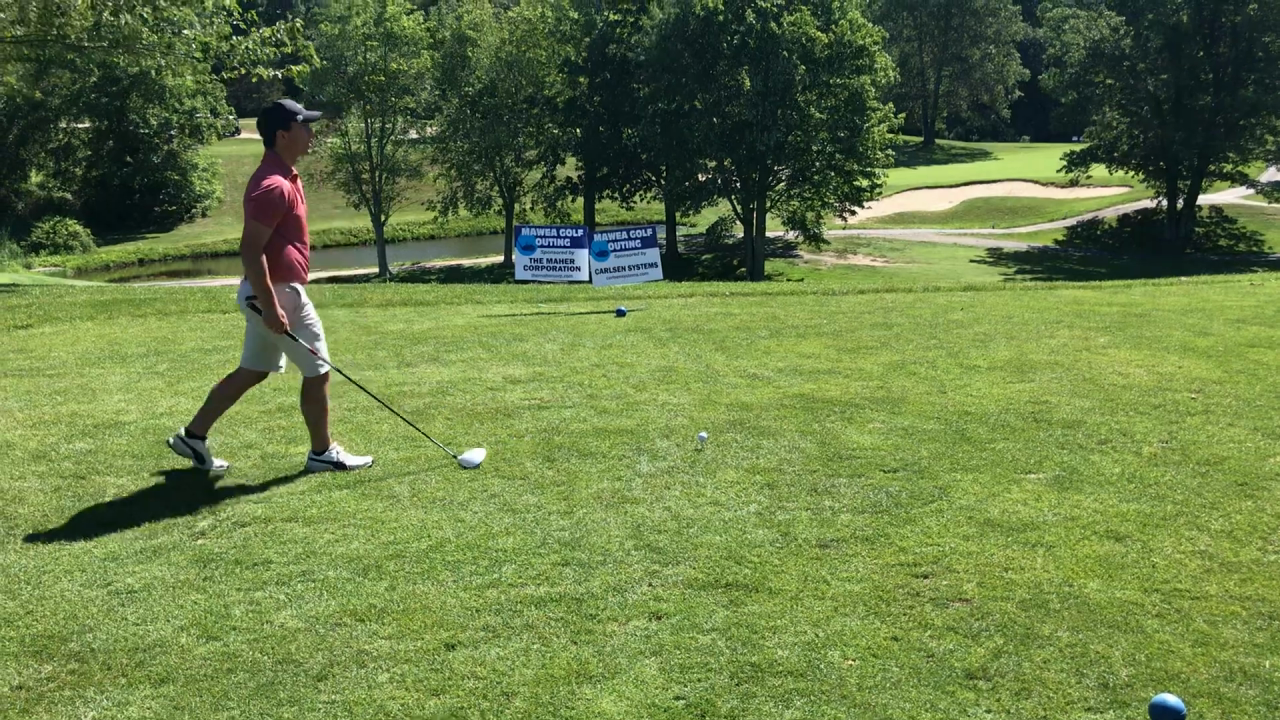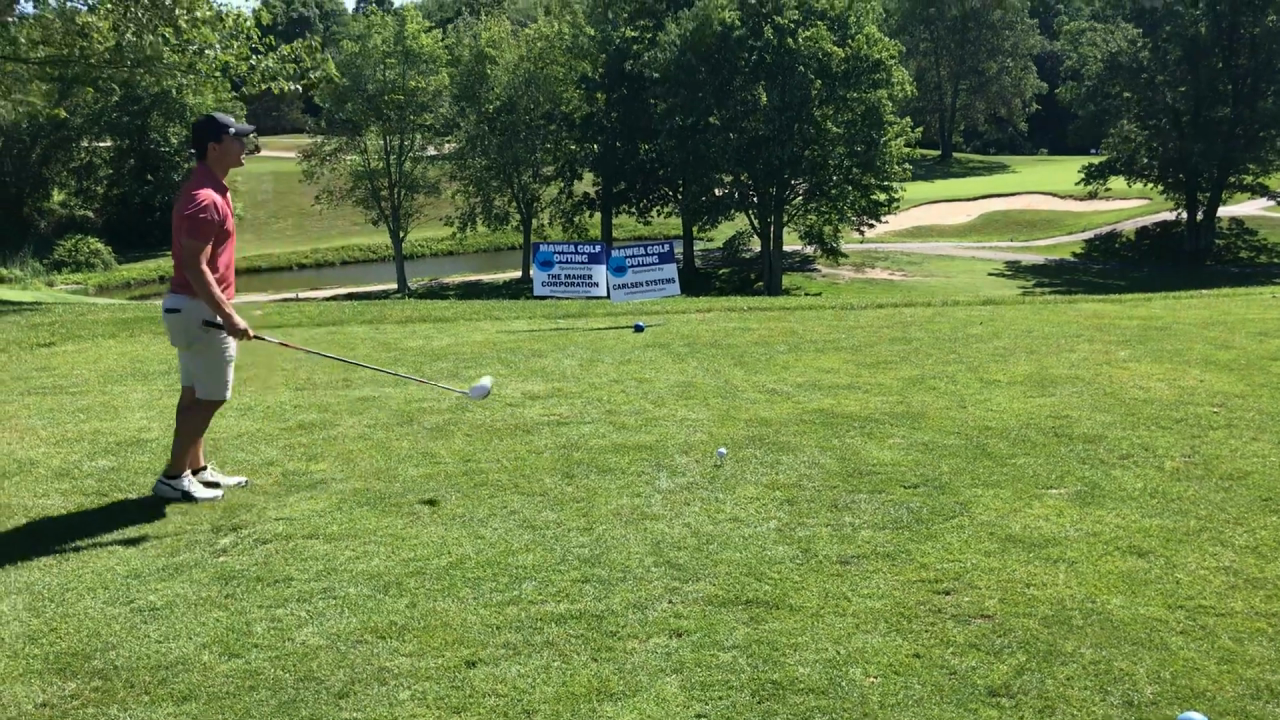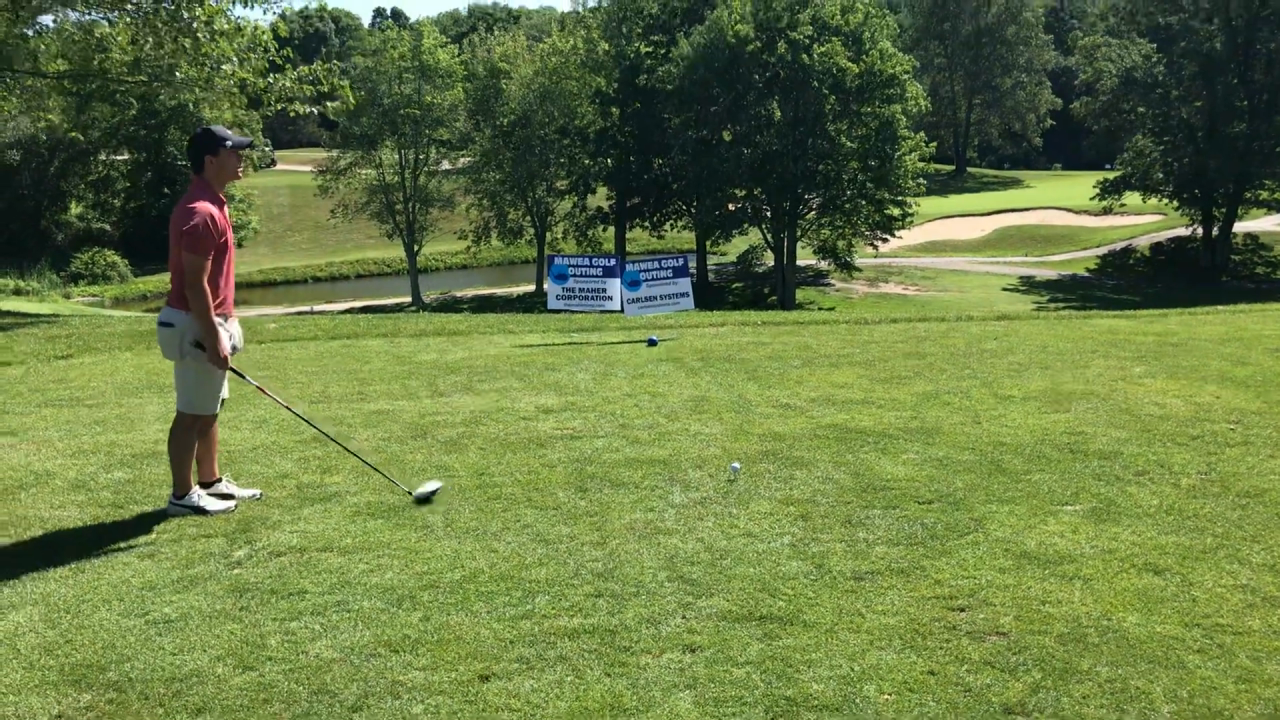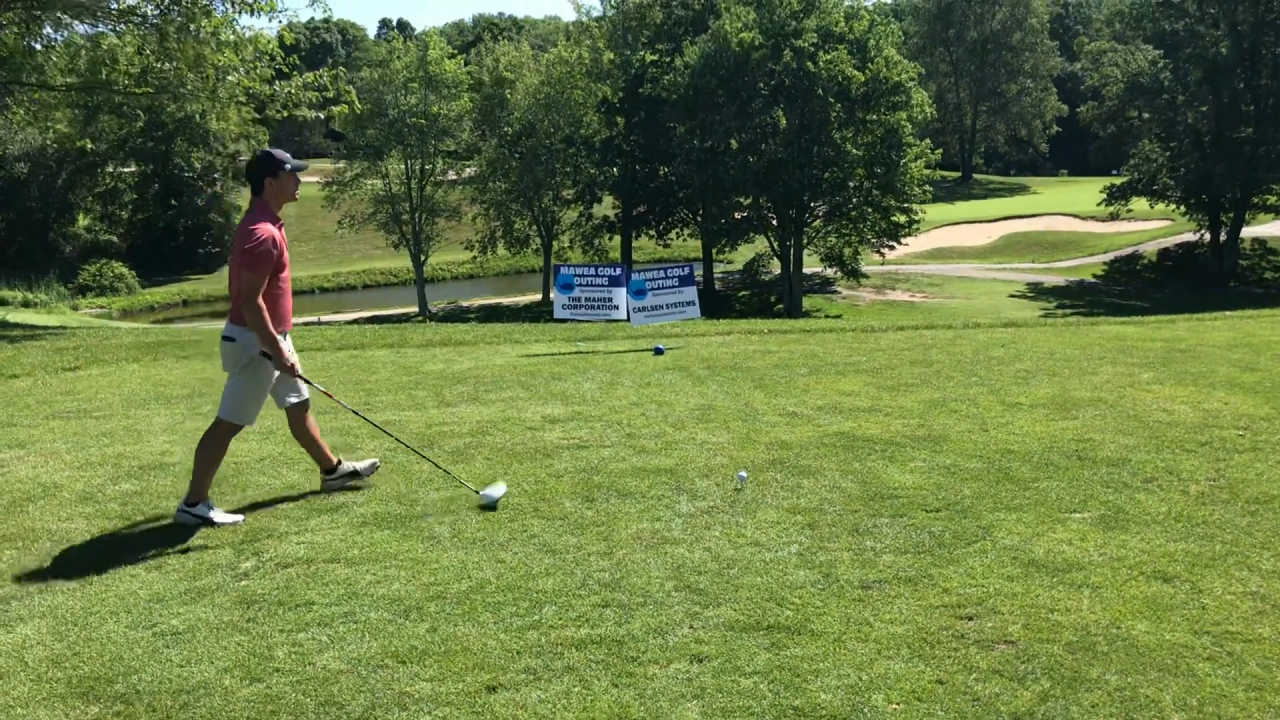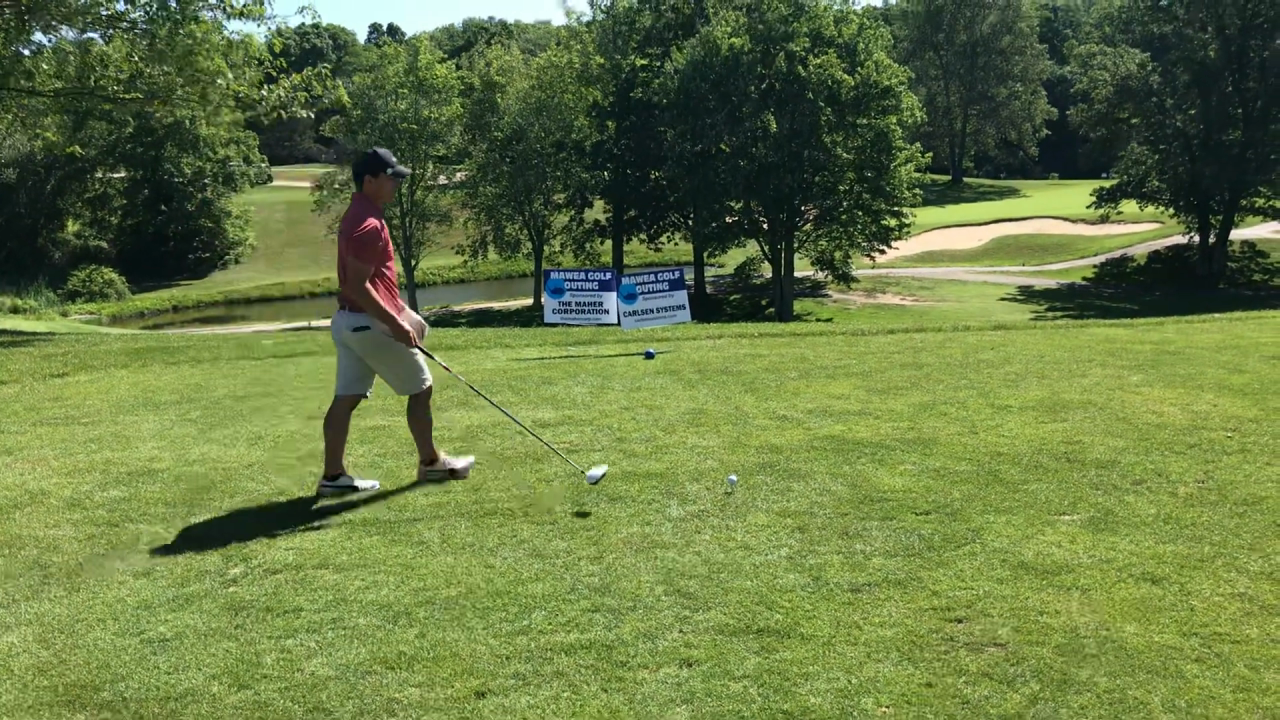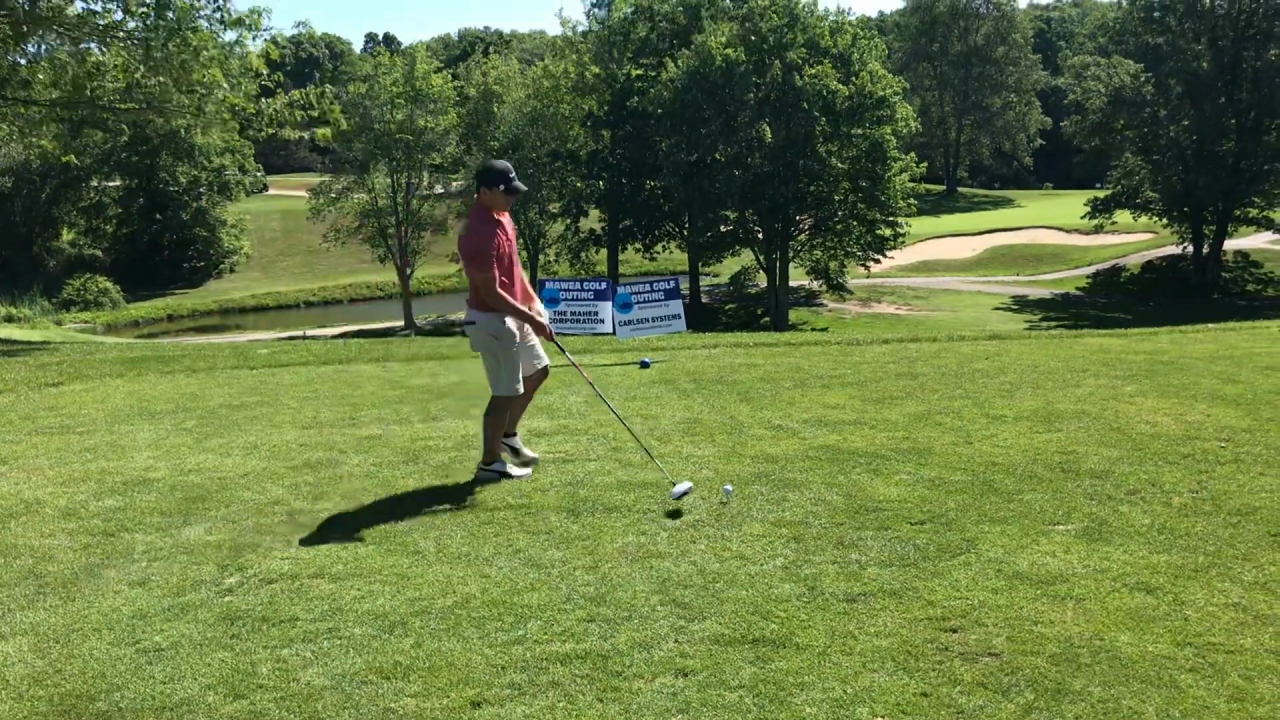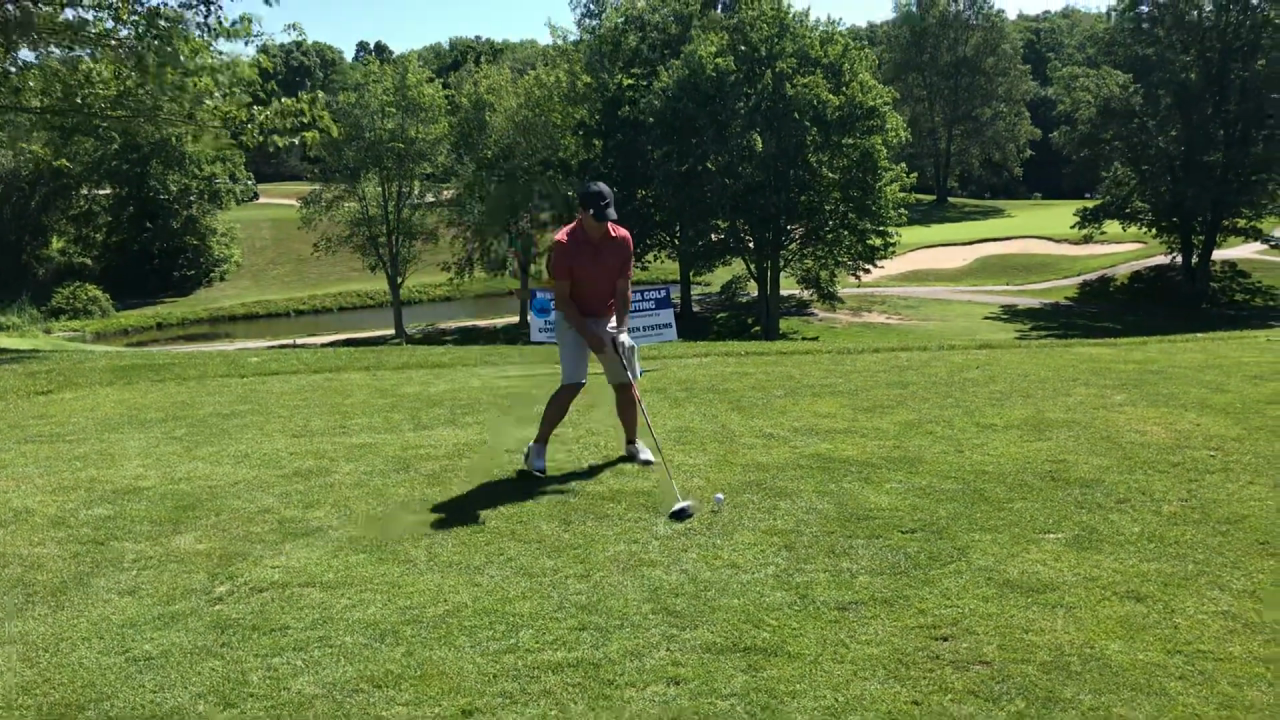
dt=0.5s
person 1, frame 1
left shoulder: (282, 176)
right shoulder: (274, 186)
right elbow: (253, 252)
right wrist: (273, 308)
left hip: (269, 292)
right hip: (277, 294)
left knee: (252, 371)
right knee: (316, 373)
left ankle: (192, 437)
right ankle: (323, 452)
person 1, frame 2
left shoulder: (211, 190)
right shoulder: (204, 199)
right elbow: (195, 267)
left wrist: (222, 311)
right wrist: (228, 316)
left hip: (193, 307)
right hip: (200, 310)
left knee: (197, 394)
right knee: (210, 396)
left ankle: (197, 470)
right ankle: (174, 476)
person 1, frame 3
left shoulder: (211, 203)
right shoulder: (201, 213)
right elbow: (194, 284)
left wrist: (228, 323)
right wrist: (213, 339)
left hip: (213, 321)
right hip: (197, 326)
left knee: (209, 409)
right knee: (193, 413)
left ankle: (211, 482)
right ankle: (183, 495)
person 1, frame 4
left shoulder: (267, 224)
right shoulder: (261, 234)
right elbow: (250, 300)
right wrist: (275, 349)
left hip: (271, 337)
right hip: (257, 342)
left knee: (298, 406)
right knee: (229, 423)
left ankle: (332, 469)
right ankle: (194, 503)
person 1, frame 5
left shoulder: (359, 215)
right shoulder: (368, 224)
right elbow: (359, 286)
left wrist: (401, 312)
right wrist: (396, 323)
left hip: (349, 321)
right hip: (370, 324)
left knee: (346, 399)
right knee: (420, 391)
left ankle: (334, 476)
right ankle: (431, 462)
person 1, frame 6
left shoulder: (501, 217)
right shoulder: (477, 231)
right elbow: (490, 291)
left wrist: (534, 303)
right wrist: (530, 318)
left hip: (510, 316)
right hip: (491, 320)
left knee: (537, 372)
right knee: (506, 392)
left ankle: (507, 435)
right ankle: (490, 461)
person 1, frame 7
left shoulder: (623, 239)
right shoulder: (564, 244)
left elbow: (623, 289)
right elbow: (562, 299)
left wrist: (621, 328)
right wrist: (587, 333)
left hip: (610, 321)
right hip: (573, 323)
left knee: (625, 384)
right knee: (571, 386)
left ankle: (633, 442)
right ankle: (539, 445)
